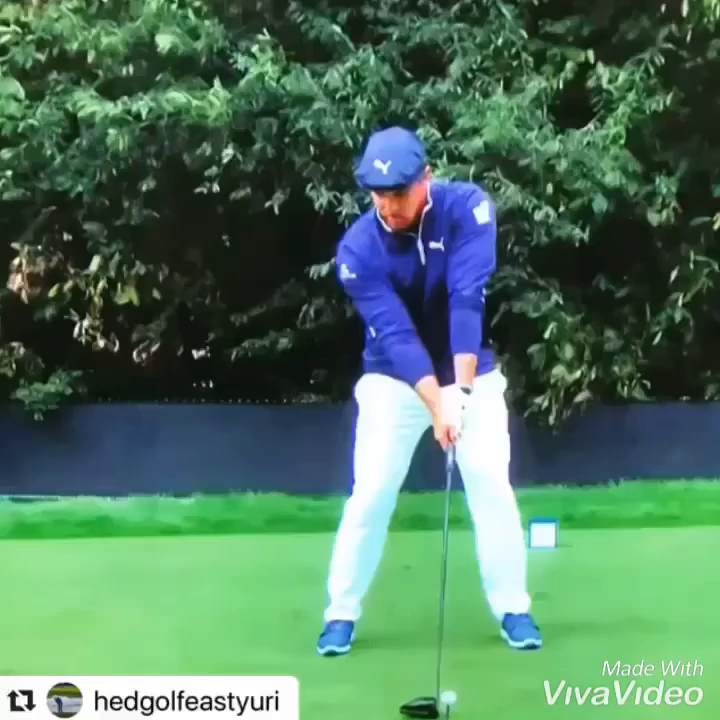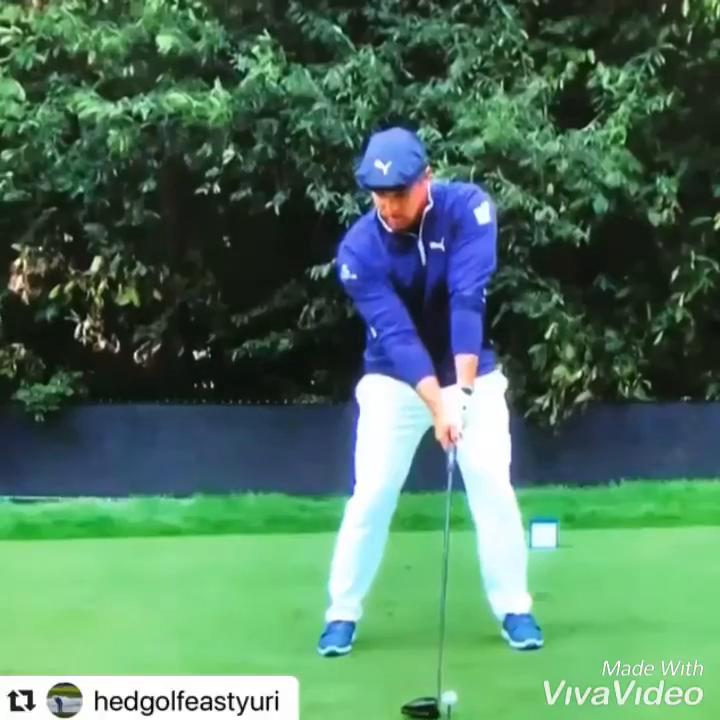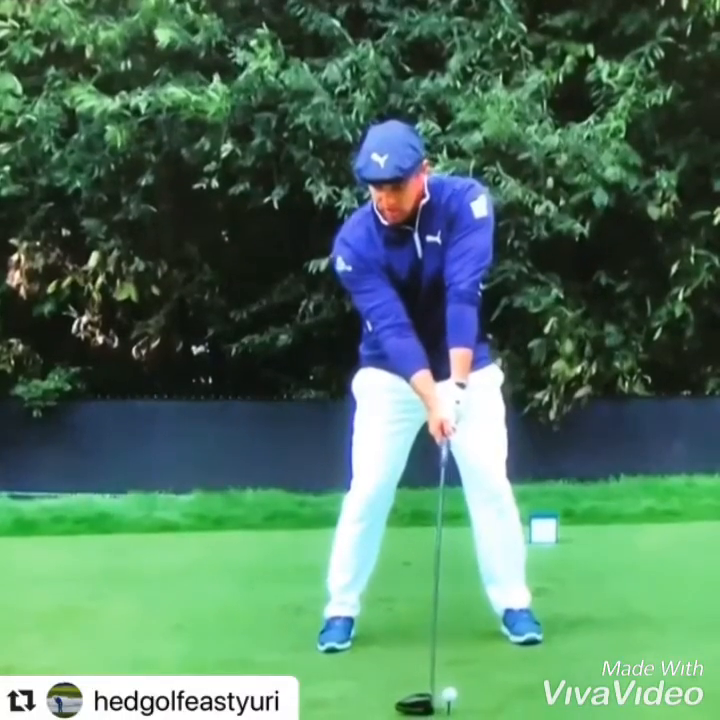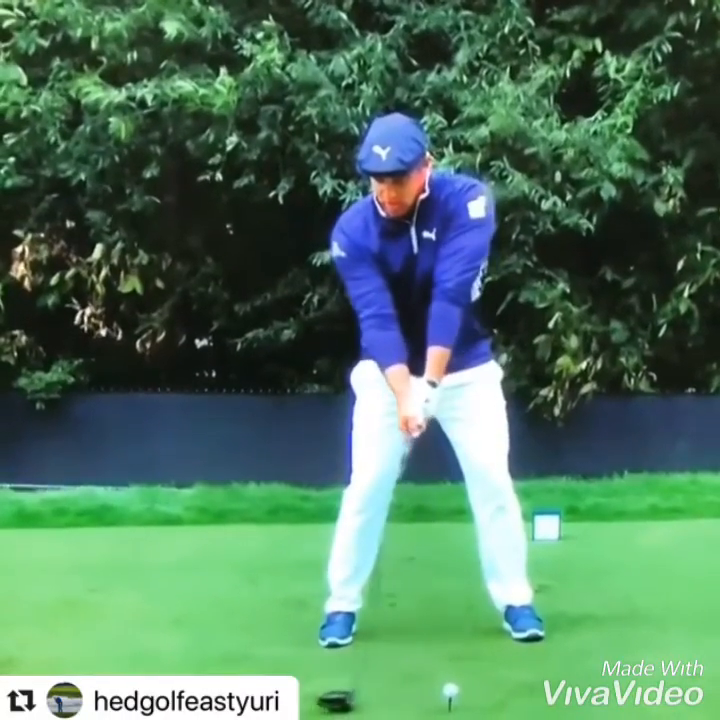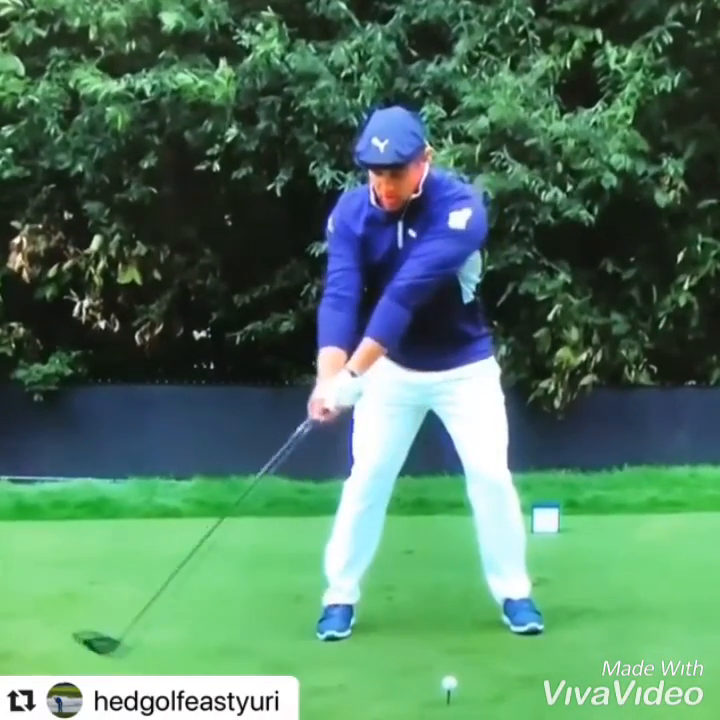
dt=1s
person 1, frame 1
left shoulder: (466, 206)
right shoulder: (358, 248)
left elbow: (468, 300)
right elbow: (394, 333)
left wrist: (462, 388)
right wrist: (436, 404)
left hip: (470, 376)
right hip: (394, 382)
left knee: (492, 486)
right knee: (371, 492)
left ankle: (512, 608)
right ankle: (341, 612)
person 1, frame 2
left shoulder: (467, 207)
right shoulder: (358, 249)
left elbow: (469, 300)
right elbow: (395, 333)
left wrist: (463, 389)
right wrist: (437, 404)
left hip: (471, 375)
right hip: (394, 382)
left knee: (493, 487)
right knee: (372, 492)
left ankle: (513, 607)
right ankle: (342, 613)
person 1, frame 3
left shoulder: (465, 201)
right shoulder: (354, 241)
left elbow: (464, 296)
right elbow: (390, 326)
left wrist: (458, 383)
right wrist: (430, 399)
left hip: (467, 370)
right hip: (390, 377)
left knee: (490, 482)
right knee: (369, 488)
left ankle: (512, 602)
right ankle: (341, 607)
person 1, frame 4
left shoulder: (467, 200)
right shoulder: (352, 230)
left elbow: (452, 295)
right elbow: (376, 318)
left wrist: (431, 384)
right wrist: (403, 393)
left hip: (466, 370)
right hip: (388, 372)
left knee: (492, 479)
right knee: (368, 485)
left ankle: (514, 599)
right ankle: (343, 603)
person 1, frame 5
left shoulder: (461, 208)
right shoulder: (350, 212)
left elbow: (406, 293)
right elbow: (340, 295)
left wrist: (352, 374)
right wrist: (328, 374)
left hip: (464, 367)
right hip: (390, 368)
left knee: (491, 476)
right knee: (367, 478)
left ankle: (513, 591)
right ankle: (340, 594)
